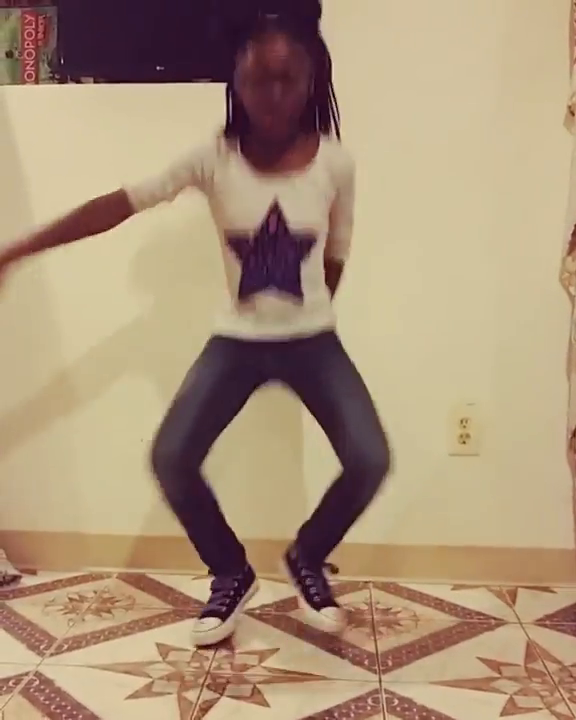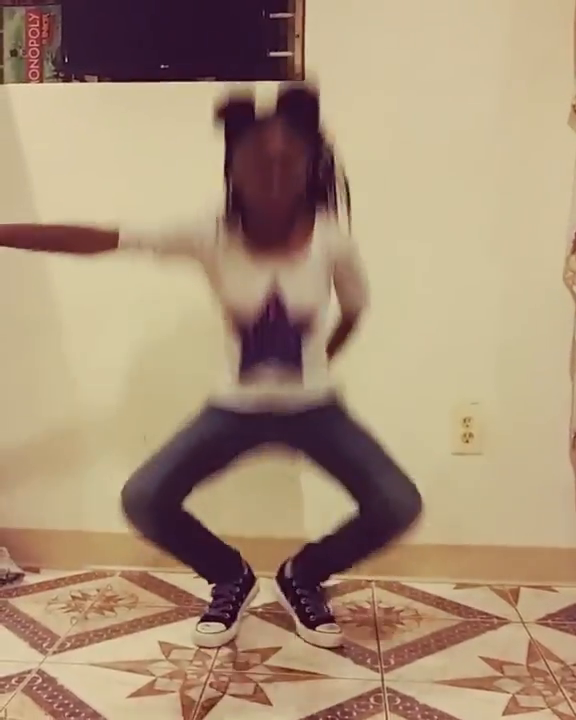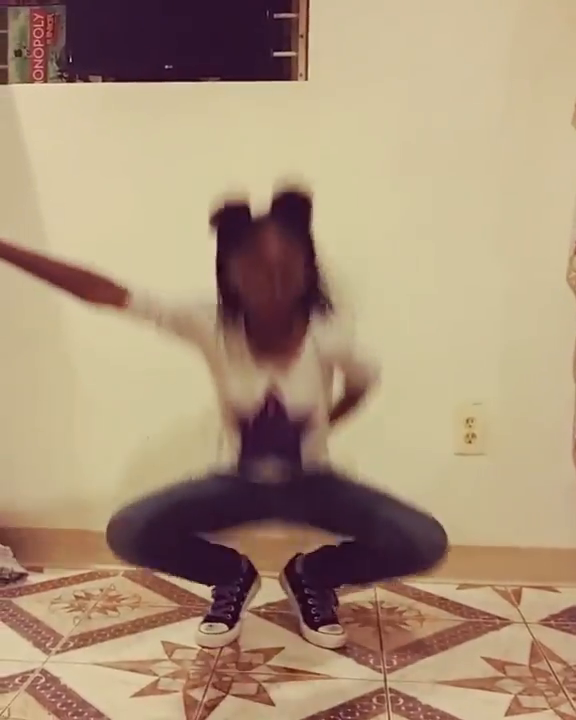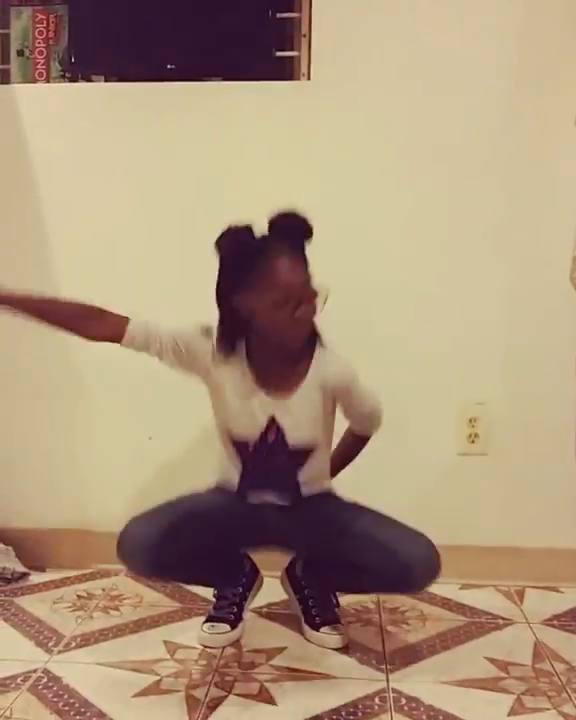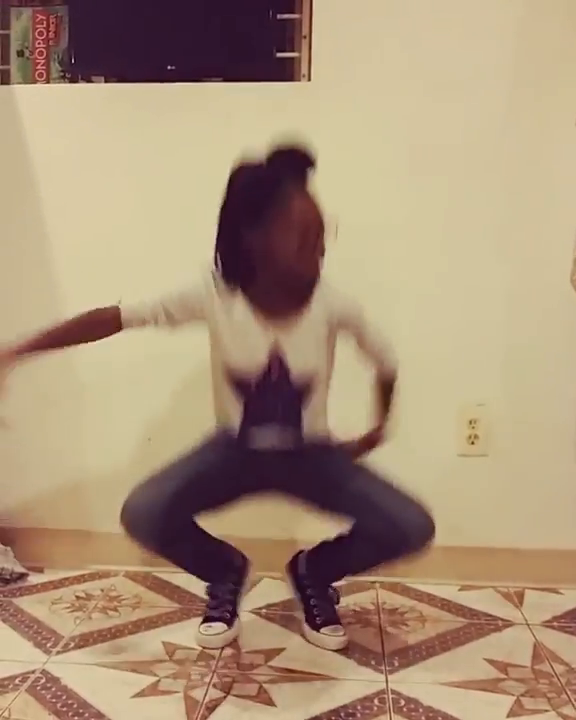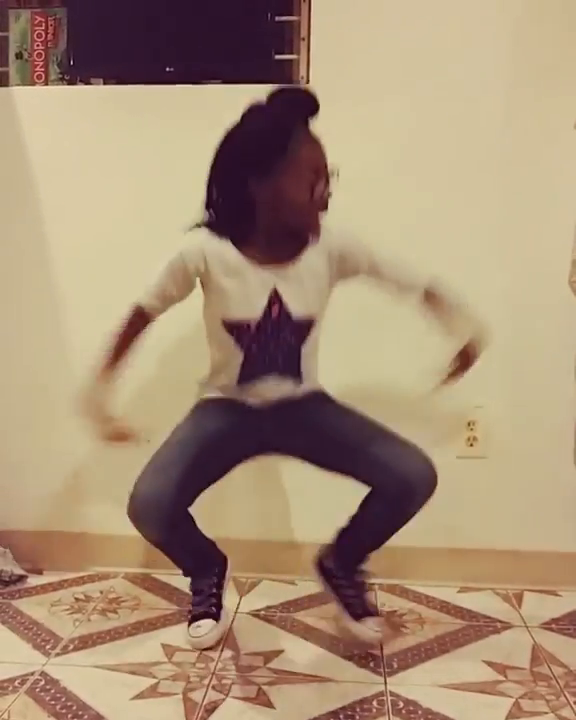
dt=0.1s
person 1, frame 1
left shoulder: (335, 162)
right shoulder: (212, 158)
left elbow: (336, 253)
right elbow: (119, 205)
left hip: (312, 339)
right hip: (237, 340)
left knee: (370, 459)
right knee: (171, 457)
left ankle: (307, 559)
right ankle: (229, 574)
person 1, frame 2
left shoulder: (332, 243)
right shoulder: (209, 236)
left elbow: (353, 307)
right elbow: (103, 239)
left hip: (311, 409)
right hip: (235, 411)
left knee: (399, 507)
right knee: (143, 501)
left ankle: (306, 573)
right ankle: (229, 575)
person 1, frame 3
left shoulder: (328, 340)
right shoulder: (209, 324)
left elbow: (364, 383)
right elbow: (105, 291)
left hip: (311, 484)
right hip: (239, 483)
left knee: (425, 545)
right knee: (128, 536)
left ankle: (310, 573)
right ankle: (232, 574)
person 1, frame 4
left shoulder: (333, 371)
right shoulder: (211, 350)
left elbow: (367, 426)
right elbow: (101, 324)
left wrist: (329, 471)
left hip: (309, 508)
right hip: (237, 503)
left knee: (418, 566)
right knee: (138, 547)
left ankle: (311, 578)
right ankle: (234, 579)
person 1, frame 5
left shoulder: (334, 308)
right shoulder: (212, 300)
left elbow: (384, 365)
right elbow: (110, 316)
left wrist: (379, 423)
left hip: (311, 454)
right hip: (235, 451)
left knee: (413, 529)
right knee: (143, 516)
left ankle: (316, 568)
right ankle: (223, 569)
person 1, frame 6
left shoulder: (332, 248)
right shoulder: (205, 252)
left elbow: (413, 286)
right elbow: (144, 312)
left wrist: (463, 331)
right wrist: (99, 384)
left hip: (302, 408)
right hip: (226, 411)
left knee: (414, 480)
right knee: (151, 507)
left ankle: (343, 564)
right ankle: (207, 573)
